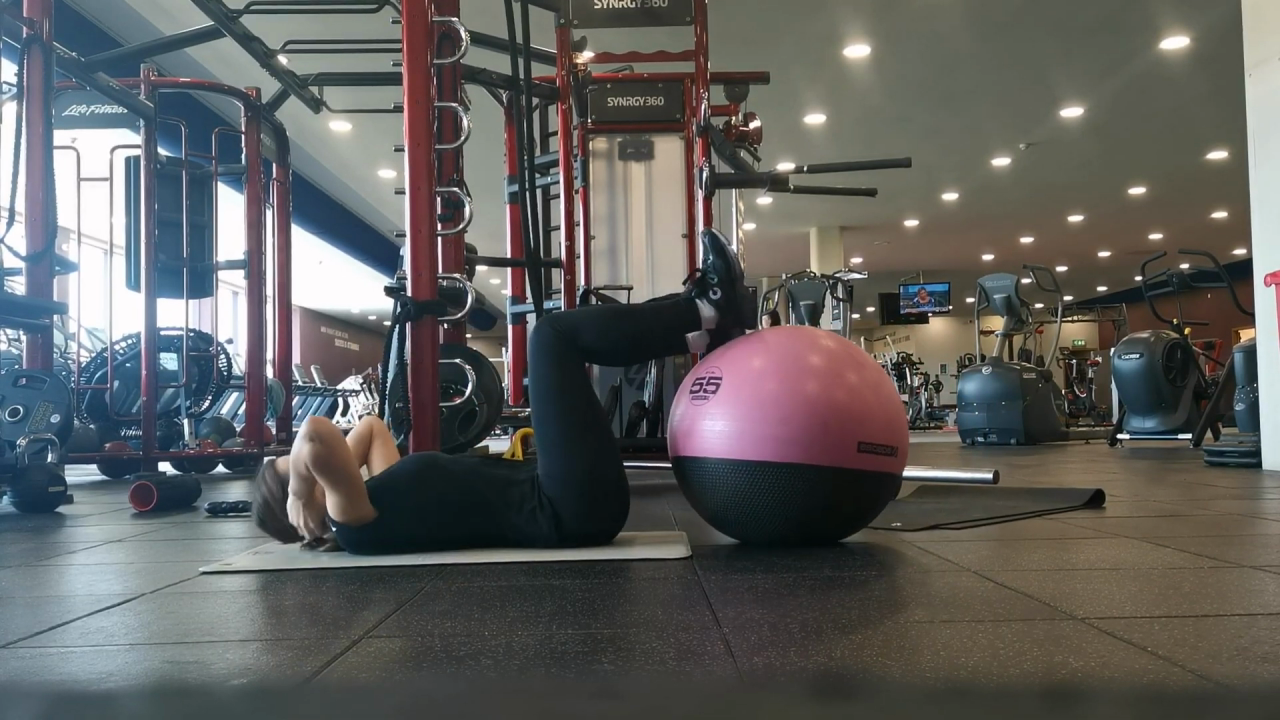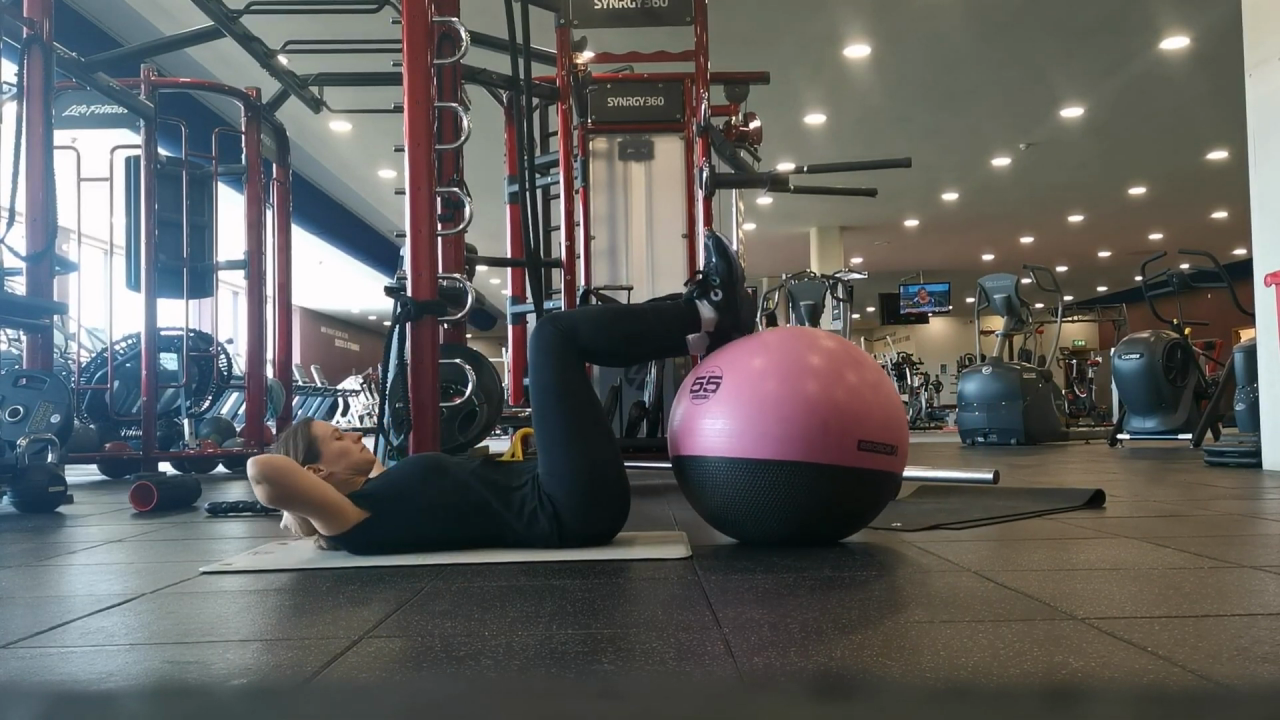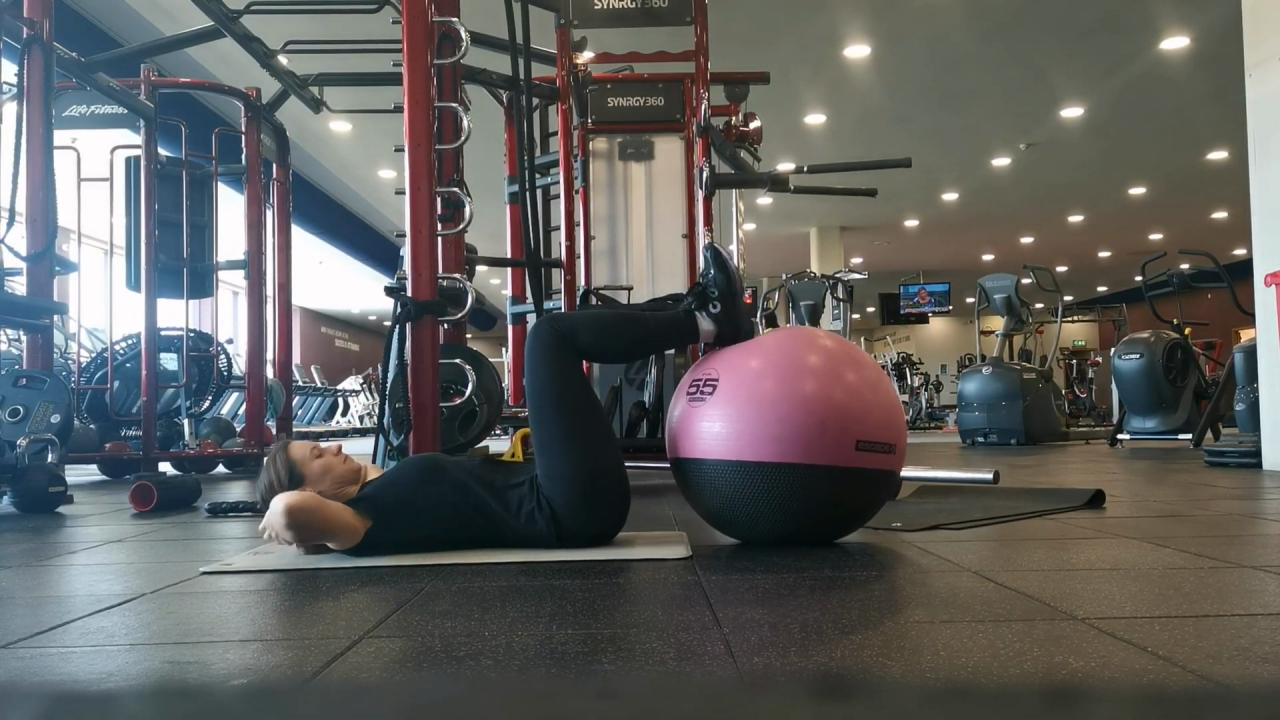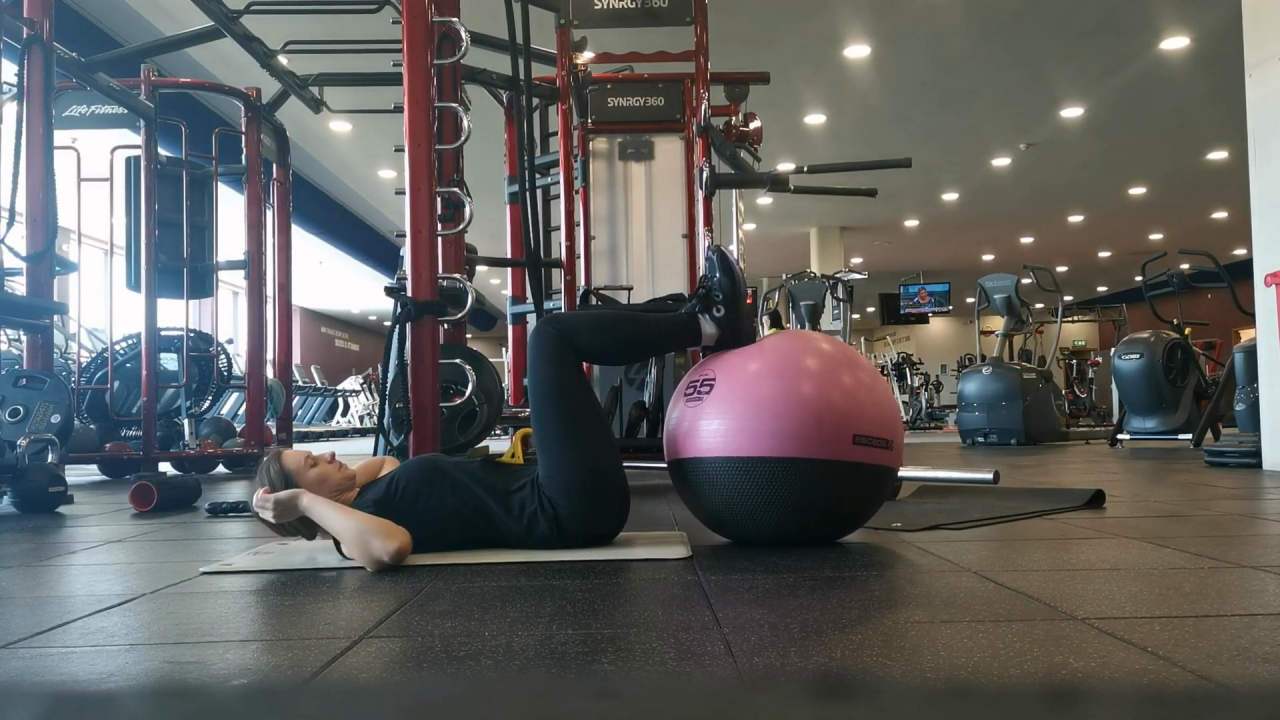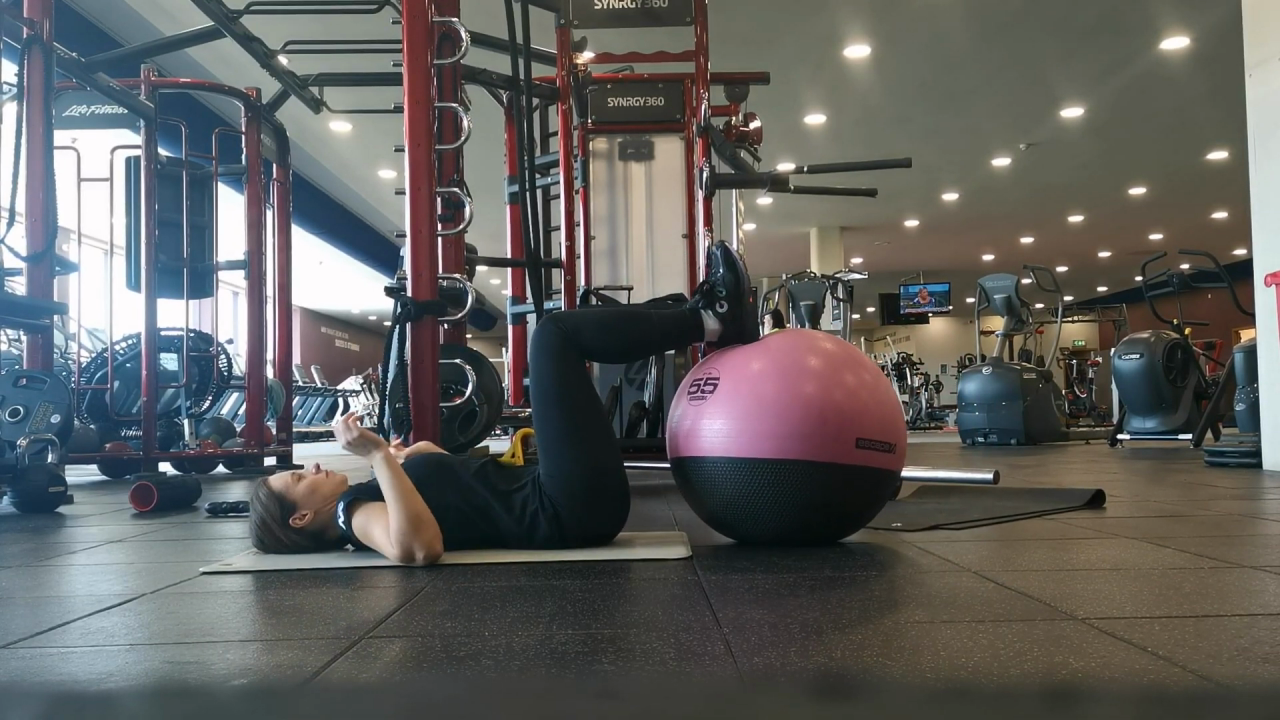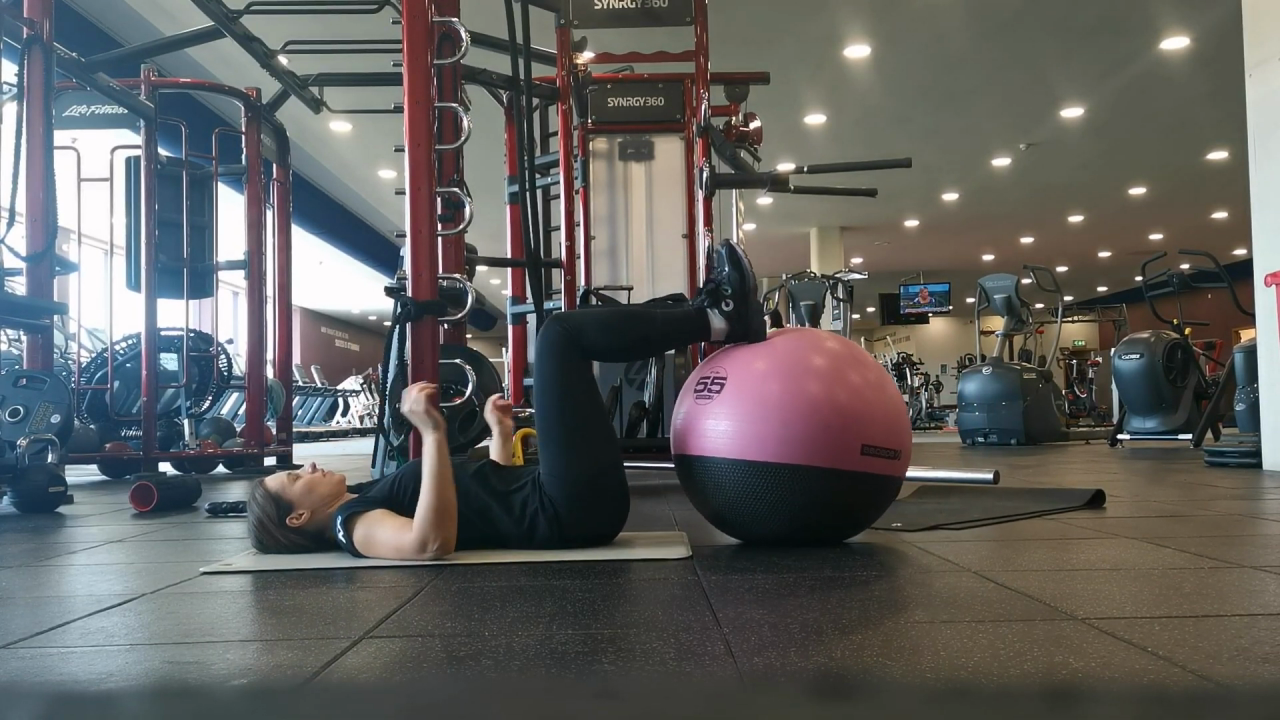
dt=0.5s
person 1, frame 1
left shoulder: (375, 503)
right shoulder: (355, 521)
left elbow: (372, 425)
right elbow: (318, 430)
right wrist: (299, 490)
left hip: (562, 503)
right hip: (572, 511)
left knee: (563, 337)
right knee: (554, 333)
left ankle: (700, 332)
right ankle: (706, 311)
person 1, frame 2
left shoulder: (369, 496)
right shoulder: (351, 523)
left elbow: (367, 466)
right elbow: (262, 469)
right wrist: (299, 513)
left hip: (567, 506)
right hip: (574, 513)
left knee: (562, 339)
right knee: (553, 333)
left ankle: (700, 334)
right ankle: (706, 313)
person 1, frame 3
left shoulder: (367, 502)
right shoulder: (354, 525)
left elbow: (373, 472)
right elbow: (292, 509)
right wrist: (281, 517)
left hip: (566, 504)
right hip: (573, 511)
left knee: (560, 337)
right knee: (550, 333)
left ankle: (691, 318)
right ankle: (706, 324)
person 1, frame 4
left shoulder: (363, 503)
right shoulder: (354, 534)
left elbow: (386, 463)
right elbow: (391, 548)
left wrist: (347, 480)
right wrist: (303, 498)
left hip: (563, 503)
right hip: (573, 511)
left knee: (559, 341)
right knee: (551, 334)
left ankle: (699, 324)
right ankle: (709, 327)
person 1, frame 5
left shoulder: (366, 499)
right shoulder: (356, 513)
right elbow: (419, 547)
left wrist: (401, 455)
right wrist: (377, 457)
left hip: (562, 501)
right hip: (572, 511)
left knee: (562, 339)
right knee: (555, 333)
left ankle: (701, 319)
right ankle: (711, 322)
person 1, frame 6
left shoulder: (370, 502)
right shoulder: (356, 525)
right elbow: (433, 543)
left wrist: (500, 430)
right wrist: (431, 433)
left hip: (562, 504)
right hip: (572, 512)
left knee: (568, 337)
right knee: (560, 331)
left ankle: (705, 314)
right ankle: (720, 322)
